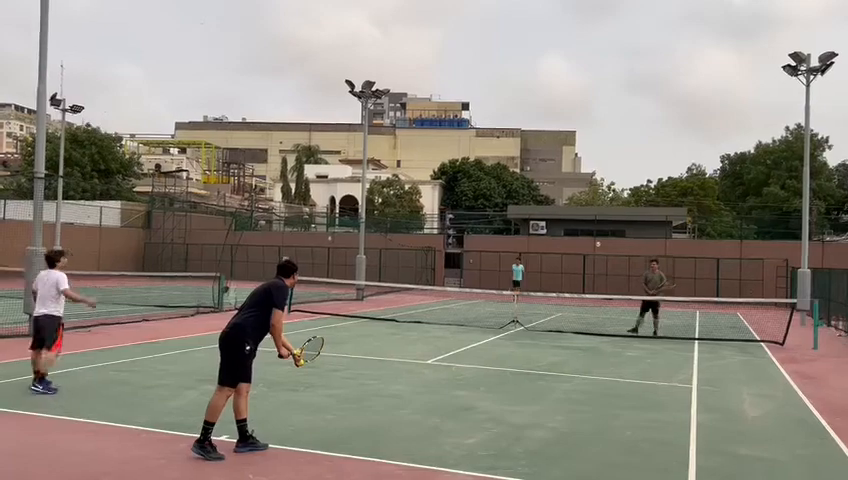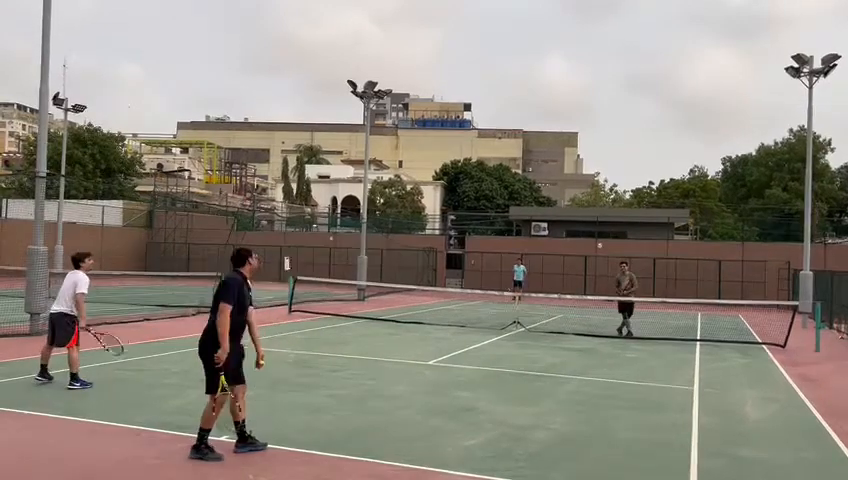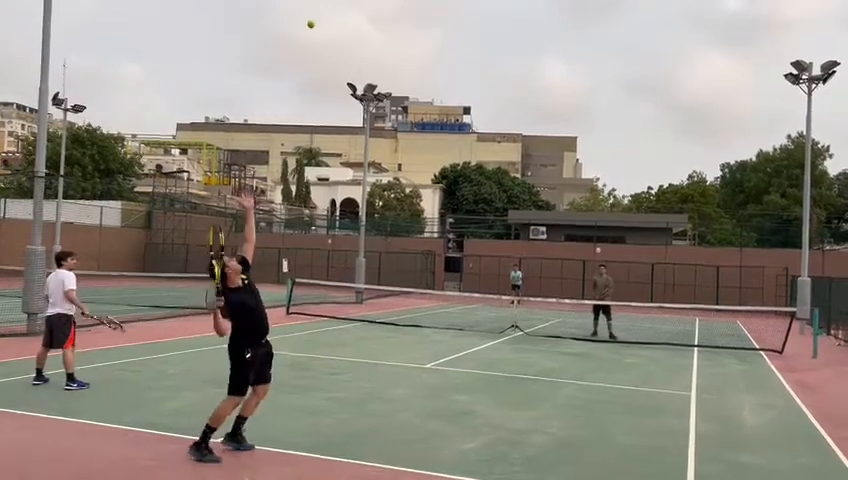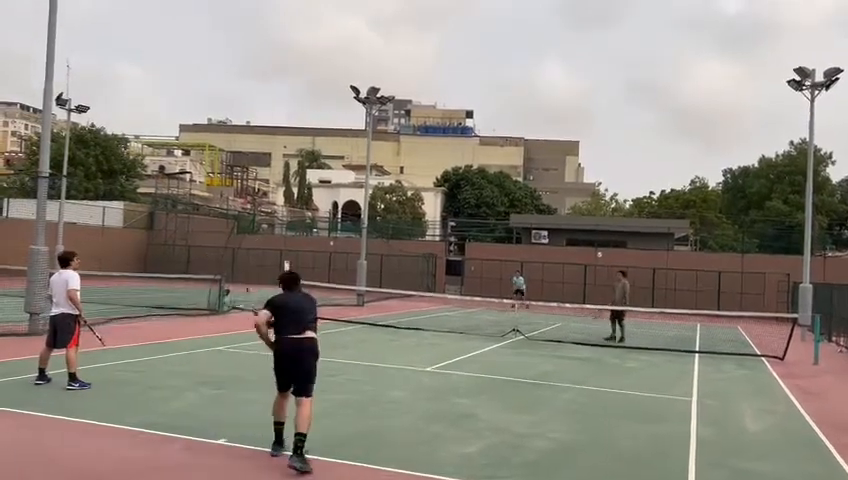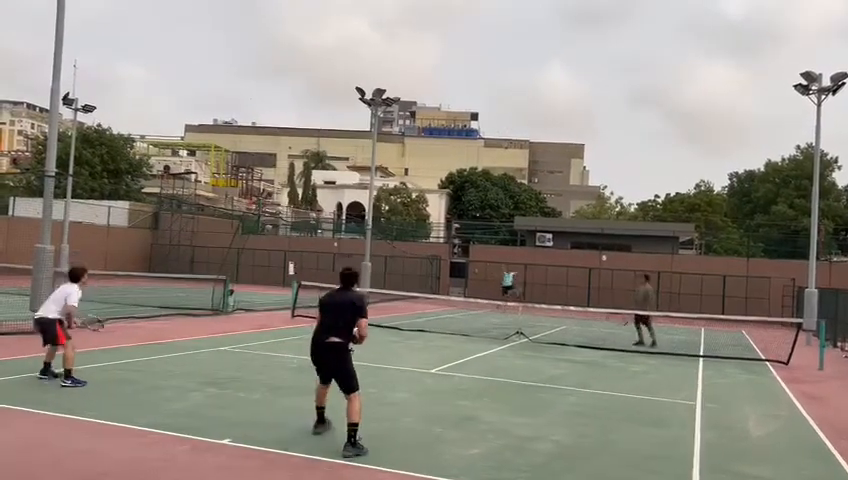
dt=1s
person 1, frame 1
left shoulder: (271, 287)
right shoulder: (281, 288)
left elbow: (271, 326)
right elbow: (275, 324)
left wrist: (291, 349)
right wrist: (280, 348)
left hip: (238, 341)
right hip: (239, 341)
left knee: (242, 389)
right knee: (225, 390)
left ankle: (244, 439)
right ankle: (203, 441)
person 1, frame 2
left shoulder: (245, 285)
right shoulder: (232, 281)
left elbow: (250, 319)
right elbow: (223, 314)
left wrist: (259, 349)
right wrist: (223, 346)
left hip: (232, 347)
right hip: (217, 347)
left knee: (239, 391)
right knee: (219, 396)
left ankle: (243, 439)
right ankle: (200, 445)
person 1, frame 3
left shoulder: (245, 276)
right shoulder: (228, 298)
left elbow: (250, 241)
right elbow: (222, 331)
left wrist: (249, 211)
right wrist: (217, 312)
left hip: (261, 346)
right hip: (244, 350)
left knee: (260, 391)
right knee: (234, 398)
left ankle: (235, 435)
right ankle: (201, 444)
person 1, frame 4
left shoulder: (276, 300)
right shoulder: (309, 300)
left elbow: (259, 322)
left wrist: (269, 343)
left hip: (284, 347)
right hip: (307, 346)
left knee: (282, 394)
right knee: (304, 401)
left ankle: (278, 442)
right ankle: (297, 453)
person 1, frame 5
left shoulder: (326, 298)
right shoulder: (358, 301)
right elbow: (362, 333)
right wrist: (357, 340)
left hip: (317, 347)
right hip: (337, 349)
left knee: (324, 382)
right knee: (353, 396)
left ankle: (320, 421)
right ankle: (352, 443)
person 2, frame 1
left shoulder: (42, 274)
right shoulder: (60, 276)
left elbow: (34, 291)
right elbow: (68, 294)
right wrist: (86, 300)
left hip: (38, 315)
right hip: (52, 317)
left knee: (37, 348)
right knee: (53, 350)
left ankle: (38, 377)
right ankle: (39, 382)
person 2, frame 2
left shoulder: (71, 274)
right shoulder: (83, 278)
right elbow: (79, 299)
right wrist: (82, 319)
left hip: (54, 312)
right hip: (66, 315)
left knee: (49, 344)
right knee: (73, 347)
left ankle: (43, 372)
right ankle: (74, 380)
person 2, frame 3
left shoulder: (51, 276)
right shoulder: (68, 275)
right elbow: (69, 295)
right wrist: (82, 307)
left hip: (50, 315)
right hip: (64, 315)
left knee: (45, 346)
right knee: (68, 347)
left ankle: (38, 376)
right ankle: (71, 380)
person 2, frame 4
left shoulder: (54, 277)
right shoulder: (73, 275)
left elbow: (51, 297)
right elbow: (72, 295)
right wrist: (80, 310)
left hip: (54, 315)
right hip: (68, 315)
left knee: (49, 346)
right knee: (71, 347)
left ankle: (41, 375)
right ankle: (73, 380)
person 2, frame 5
left shoulder: (66, 287)
right shoulder: (76, 291)
right elbow: (69, 311)
left wrist: (70, 321)
right wrist: (70, 323)
left hip: (40, 318)
right hip: (50, 319)
left knee: (55, 343)
right knee: (69, 345)
left ankle: (46, 370)
right ankle: (68, 378)
